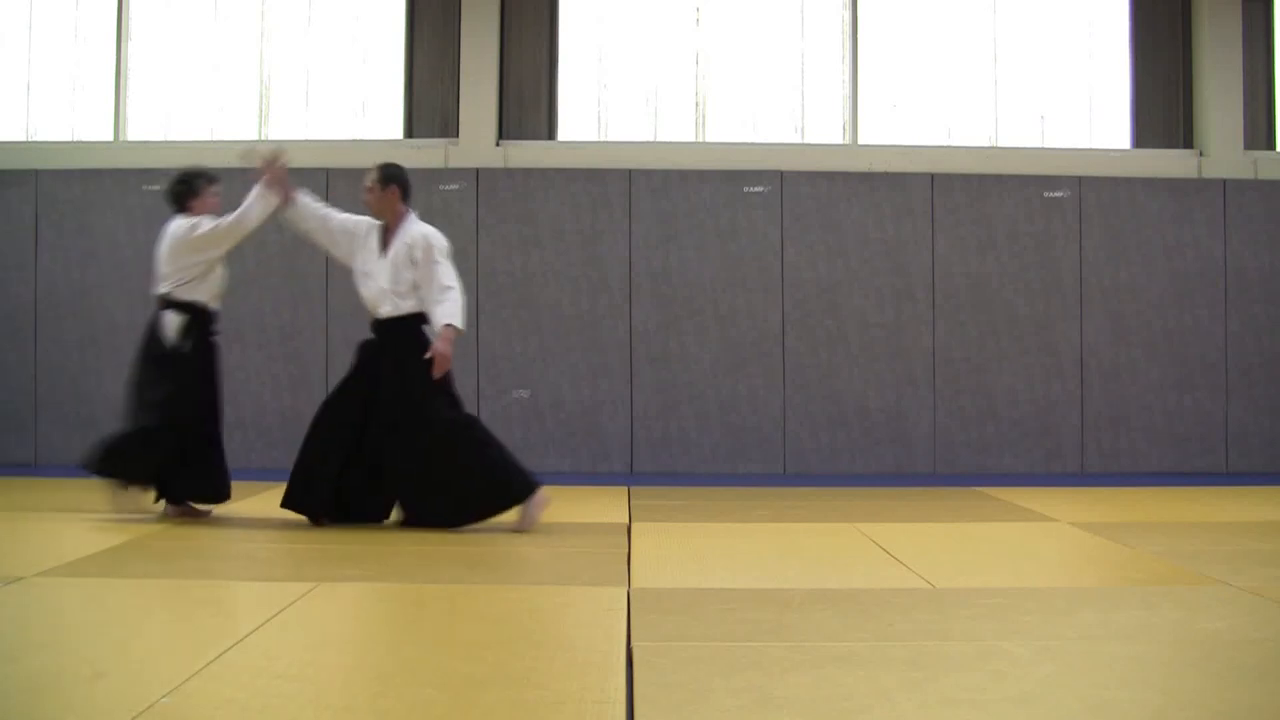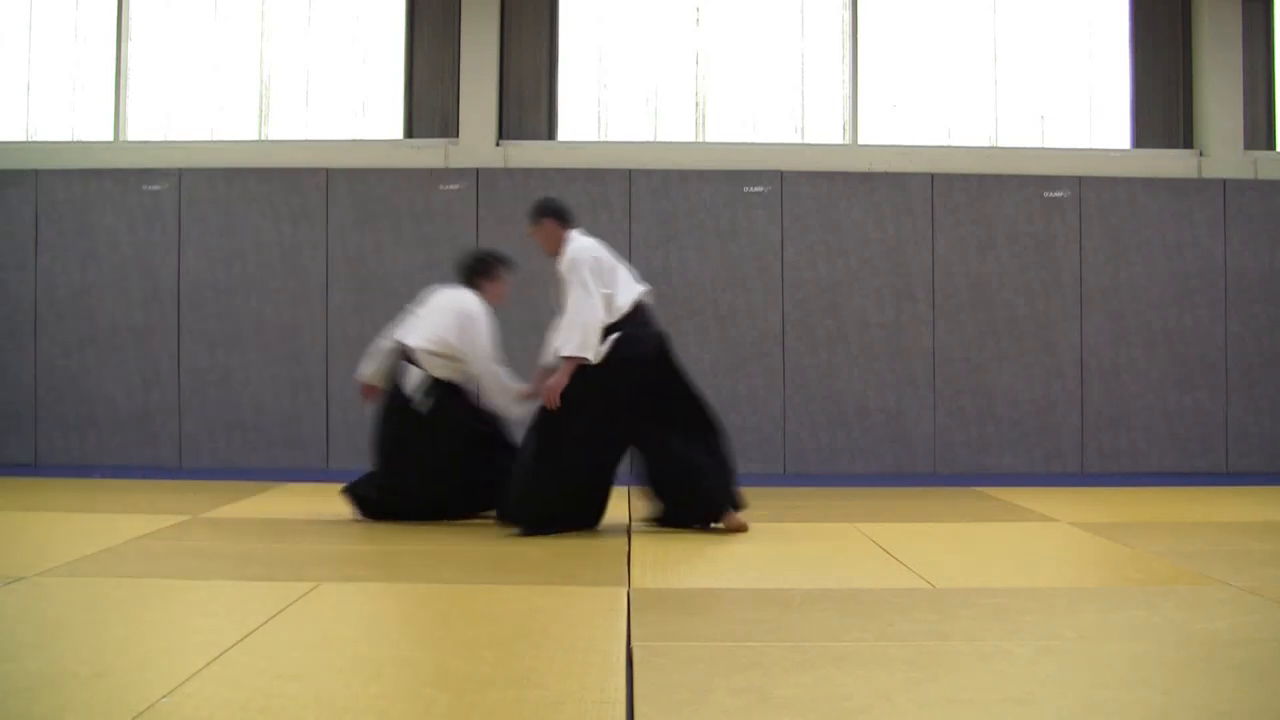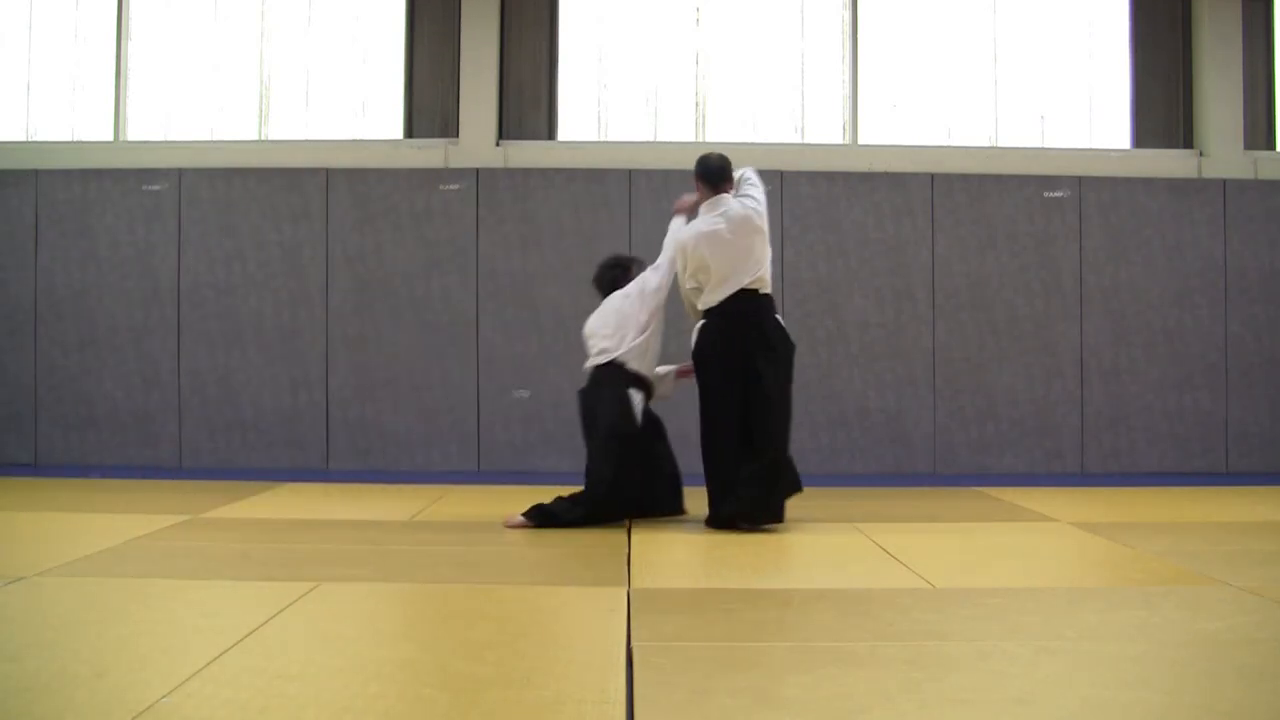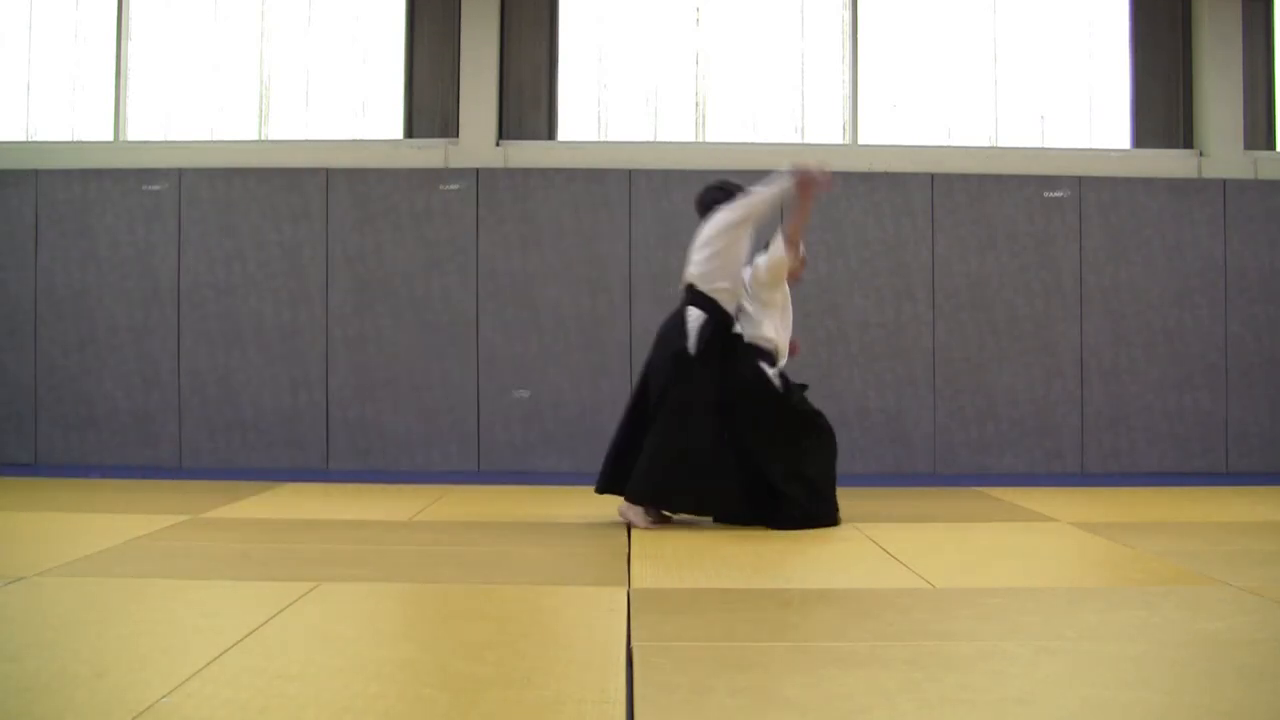
dt=0.7s
person 1, frame 1
left shoulder: (425, 238)
right shoulder: (364, 233)
left elbow: (446, 290)
right elbow: (320, 219)
left wrist: (444, 337)
right wrist: (283, 191)
left hip: (416, 344)
right hip: (384, 344)
left knee: (443, 424)
right knee: (343, 419)
left ankle: (524, 493)
right ankle: (332, 507)
person 1, frame 2
left shoulder: (575, 256)
right shoulder: (589, 251)
left elbow: (584, 317)
right elbow: (566, 319)
left wrist: (564, 370)
right wrist: (547, 370)
left hip: (623, 347)
right hip: (646, 341)
left knee: (568, 425)
right knee: (675, 425)
left ankle: (541, 514)
right ankle: (716, 505)
person 1, frame 3
left shoulder: (688, 237)
right shoulder: (754, 209)
left elbow: (691, 294)
right elbow: (749, 176)
right wrist: (717, 194)
left hip: (717, 330)
right hip: (760, 322)
left knee: (723, 422)
right knee: (766, 417)
left ankle: (728, 508)
right ankle: (756, 505)
person 1, frame 4
left shoulder: (761, 282)
right shoulder: (765, 273)
right elbow: (788, 243)
left wrist: (779, 345)
right wrist: (804, 195)
left hip: (744, 374)
right hip: (754, 376)
left knee: (760, 443)
right knee: (810, 436)
right ankle: (802, 510)
person 2, frame 1
left shoulder: (192, 231)
right shoulder: (190, 231)
right elbow: (239, 223)
right wrist: (266, 185)
left hip: (191, 331)
right hip: (178, 332)
left knee: (198, 417)
right knee: (165, 415)
left ankle: (179, 497)
right ankle: (114, 468)
person 2, frame 2
left shoulder: (442, 296)
right shoulder: (474, 312)
left elbow: (393, 335)
right elbow: (487, 373)
left wrist: (372, 374)
right wrist: (522, 396)
left hip: (417, 383)
right hip: (416, 390)
left knee: (480, 431)
right knee: (415, 473)
person 2, frame 3
left shoulder: (596, 322)
right shoulder: (637, 297)
right elbow: (666, 261)
left wrist: (671, 374)
right wrist: (680, 217)
left hip: (600, 395)
right hip: (620, 401)
right knee: (610, 487)
right ankle: (538, 515)
person 2, frame 4
left shoulder: (725, 240)
right shoulder: (721, 226)
right elbow: (756, 202)
right wrist: (793, 180)
left hip: (700, 338)
right hip: (690, 338)
right knee: (679, 423)
right ankle: (641, 500)
